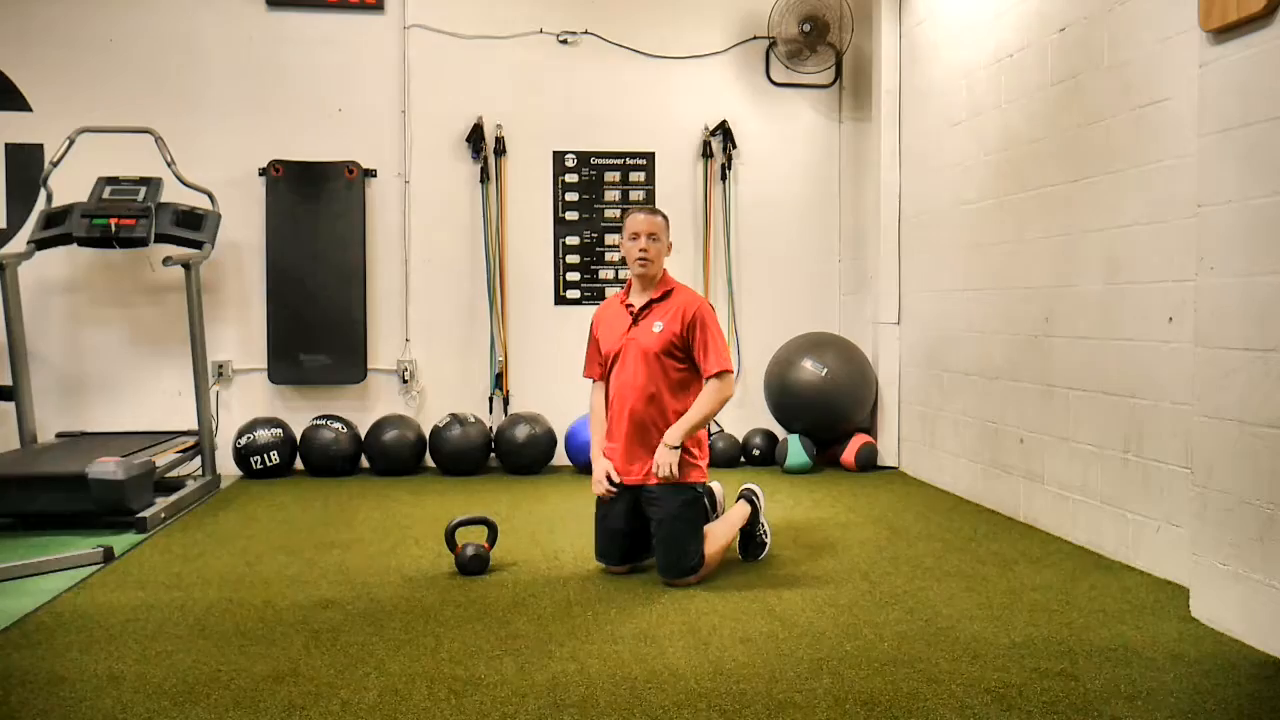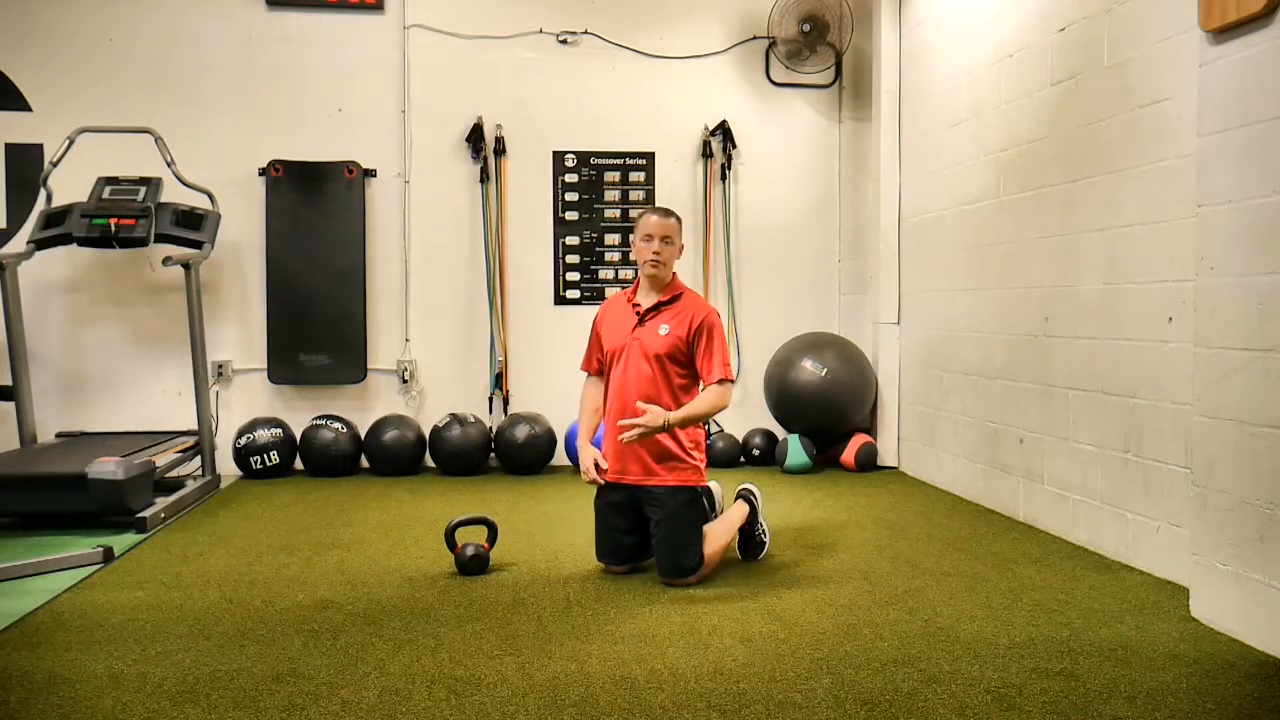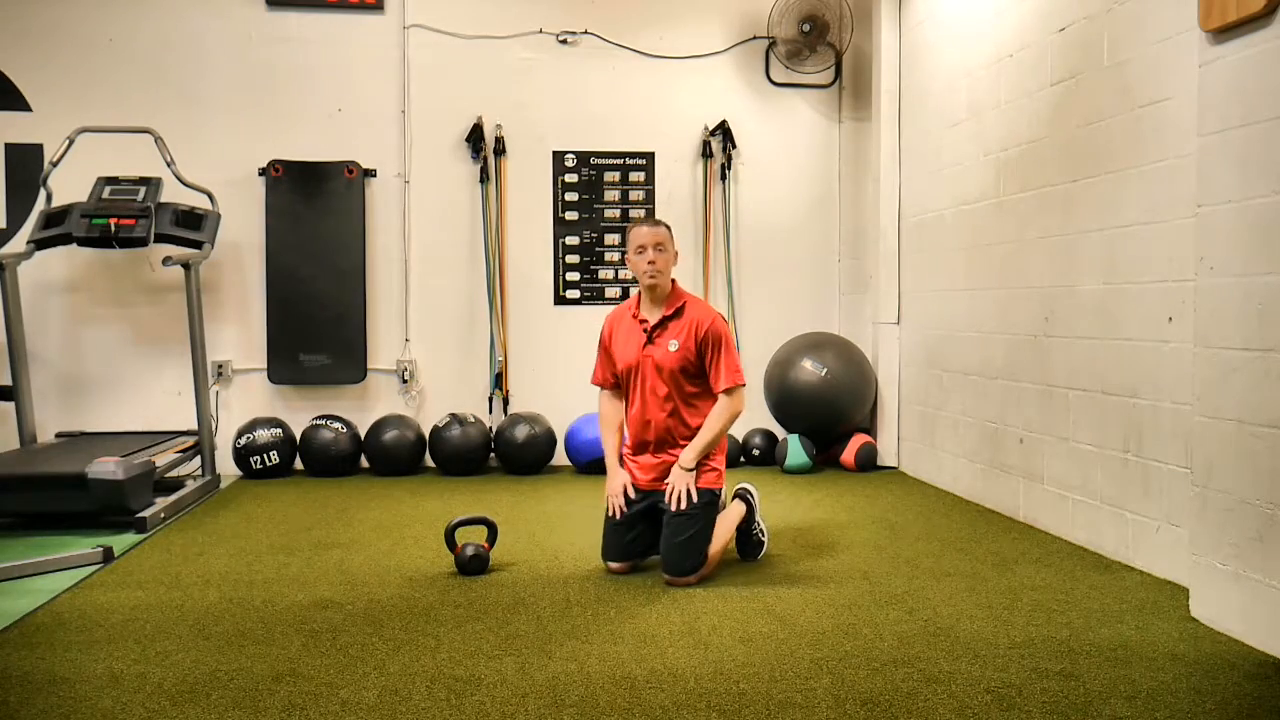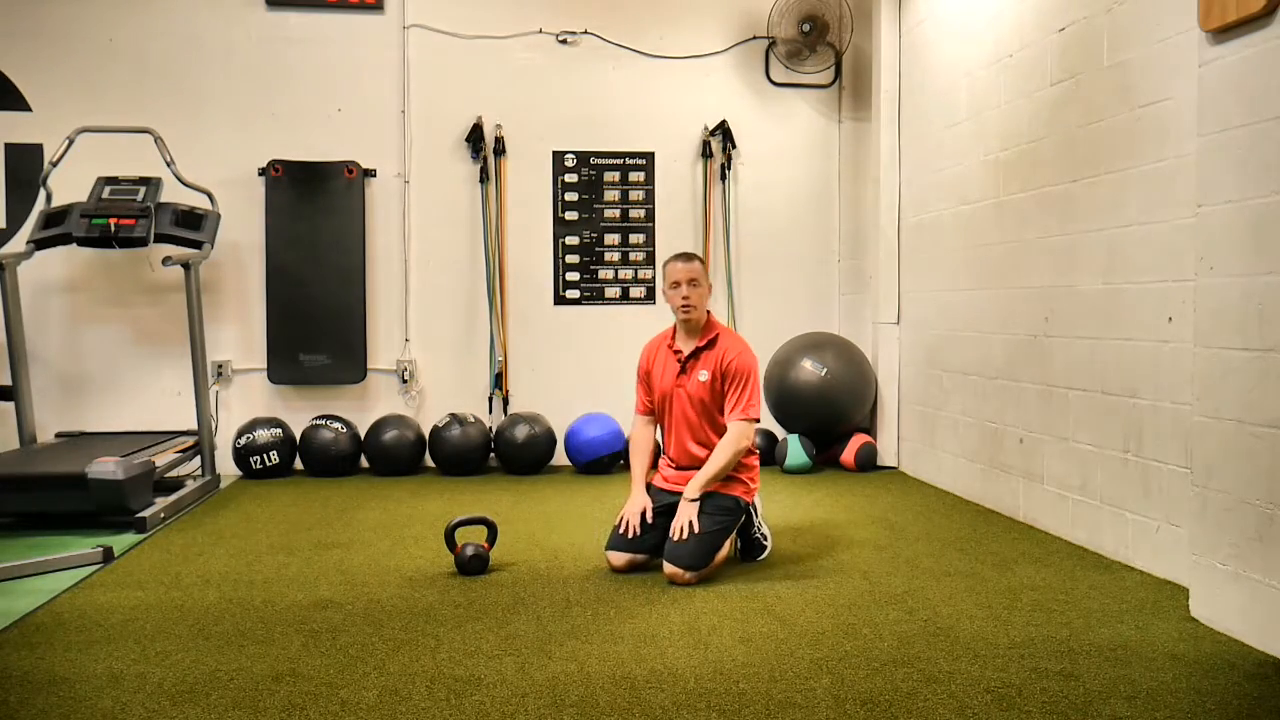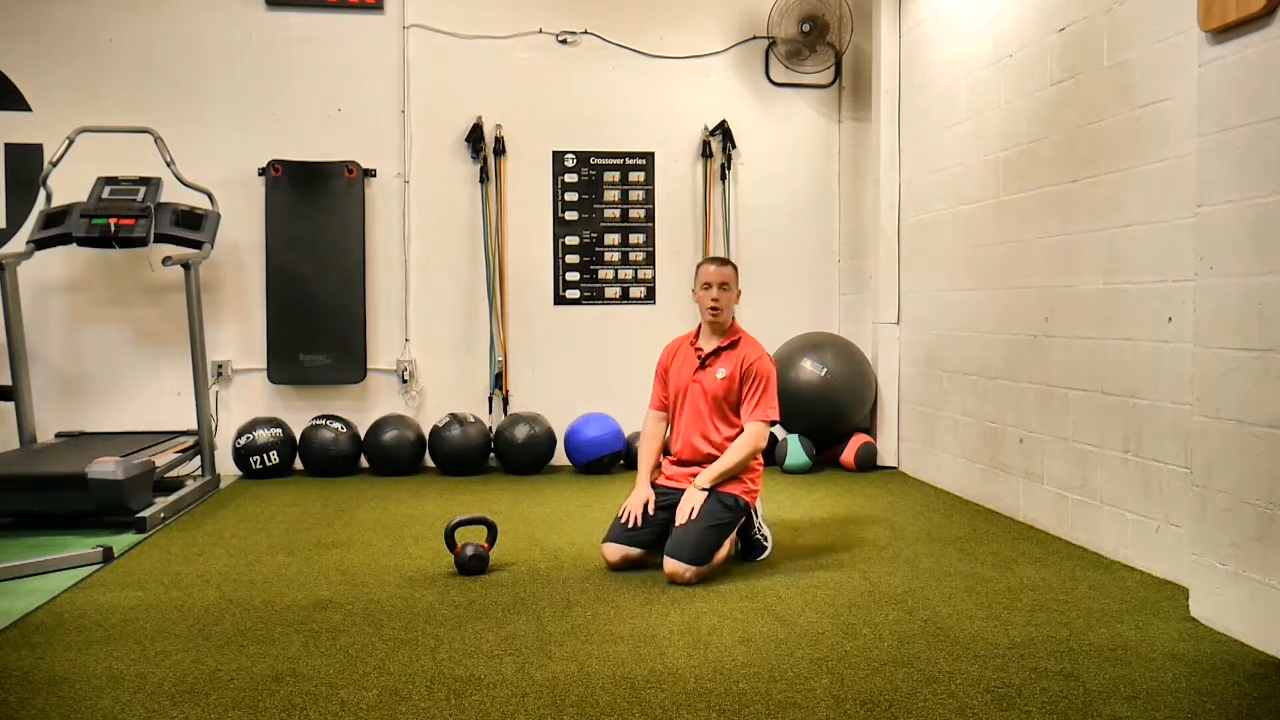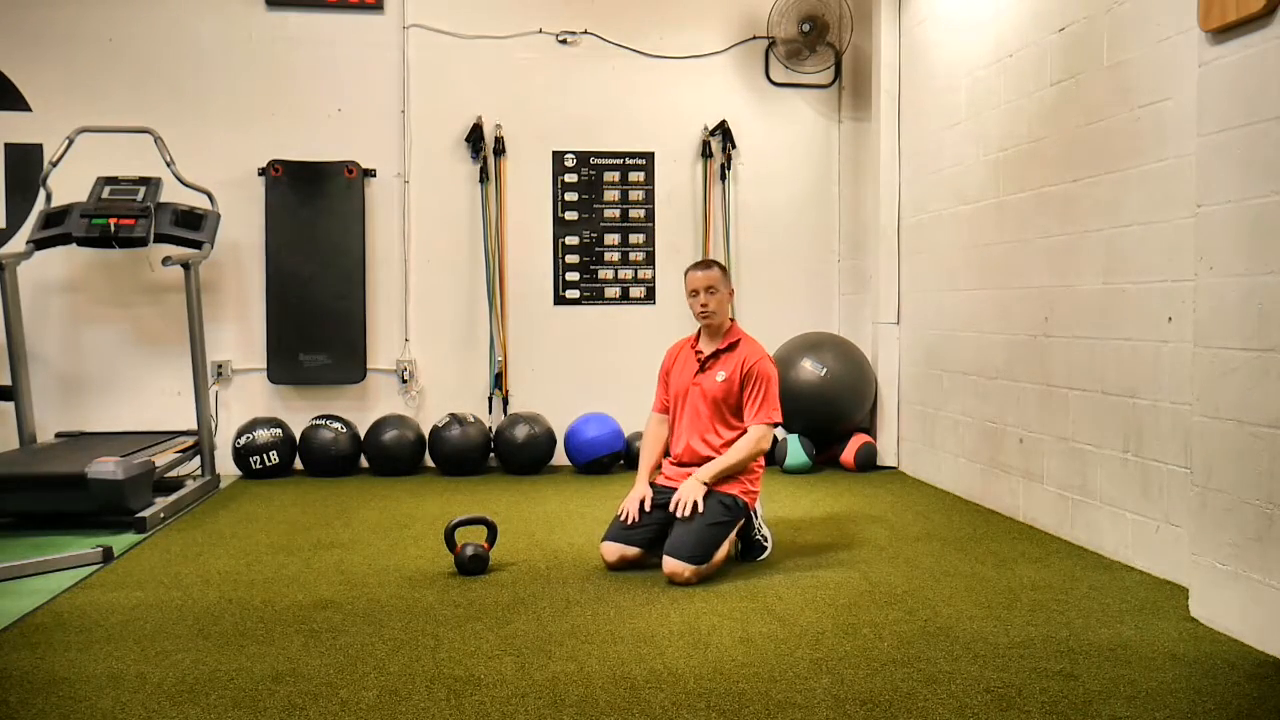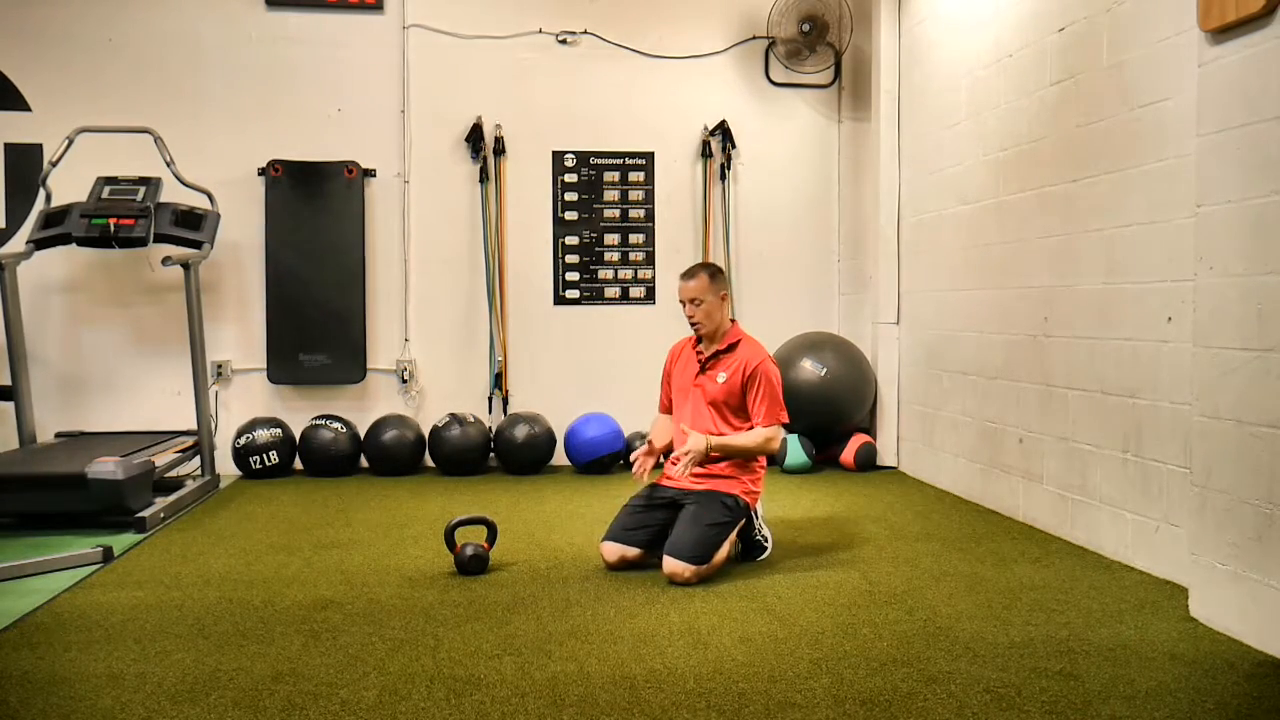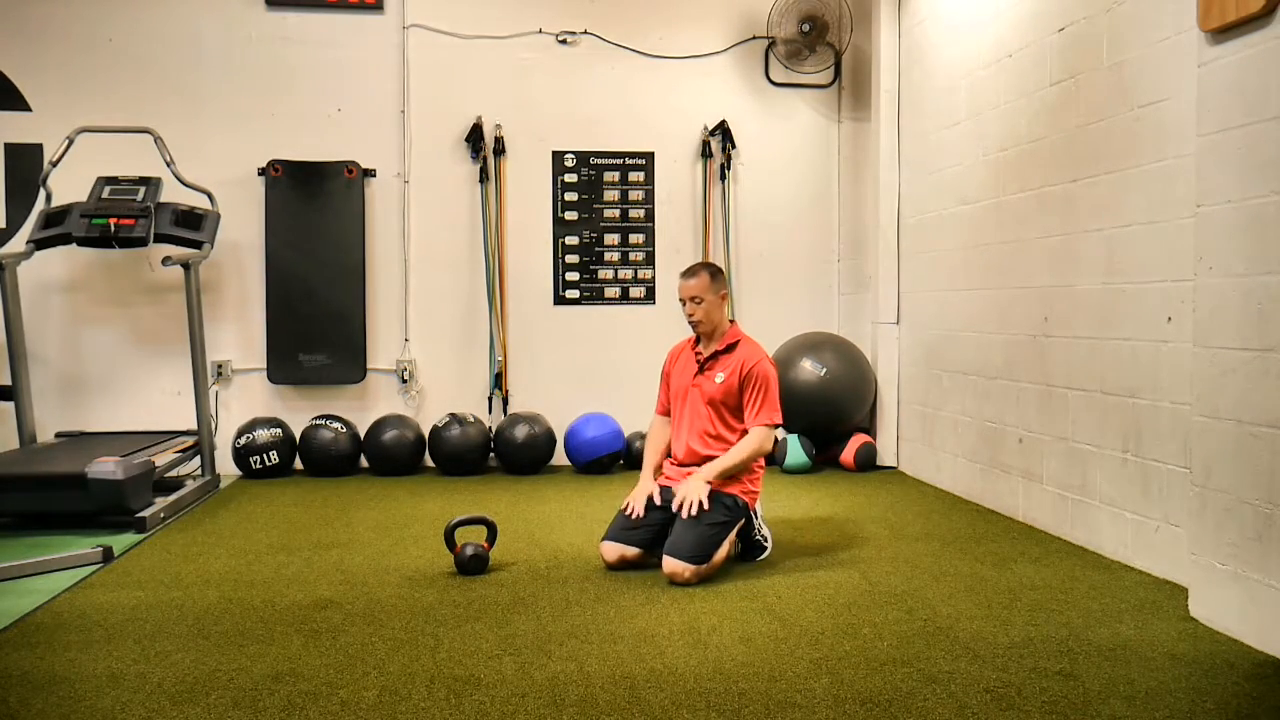
dt=0.5s
person 1, frame 1
left shoulder: (691, 307)
right shoulder: (605, 313)
left elbow: (722, 385)
right elbow: (600, 388)
left wrist: (674, 439)
right wrist: (598, 455)
left hip: (672, 466)
right hip: (620, 467)
left knee: (680, 574)
right knee: (616, 564)
left ankle: (745, 510)
right ankle: (704, 502)
person 1, frame 2
left shoulder: (698, 314)
right shoulder: (609, 311)
left elbow: (720, 393)
right elbow: (595, 381)
left wrist: (668, 420)
right wrist: (584, 441)
left hip: (673, 467)
right hip: (618, 467)
left knee: (680, 575)
right knee: (617, 565)
left ankle: (743, 510)
right ankle: (702, 504)
person 1, frame 3
left shoulder: (705, 321)
right shoulder: (615, 323)
left elbow: (732, 400)
right elbow: (610, 395)
left wrist: (687, 462)
right wrist: (612, 464)
left hip: (691, 470)
right hip: (636, 471)
left knee: (681, 574)
right knee: (618, 563)
left ankle: (740, 509)
right ankle: (695, 516)
person 1, frame 4
left shoulder: (735, 353)
right shoulder: (652, 352)
left elbow: (740, 437)
right elbow: (643, 423)
left wrist: (693, 493)
right wrist: (638, 490)
left hip: (724, 482)
right hip: (669, 480)
left knee: (680, 570)
right knee: (619, 557)
left ankle: (739, 523)
right ankle: (686, 532)
person 1, frame 5
left shoulder: (754, 358)
right shoulder: (673, 351)
left elbow: (756, 438)
right elbow: (656, 420)
left wrist: (702, 484)
right wrist: (643, 482)
left hip: (726, 483)
right hip: (673, 479)
left knee: (680, 569)
right knee: (615, 553)
left ankle: (740, 527)
right ankle: (689, 530)
person 1, frame 6
left shoulder: (753, 359)
right shoulder: (676, 354)
left elbow: (760, 438)
right elbow: (659, 421)
left wrist: (702, 477)
right wrist: (642, 481)
left hip: (725, 484)
right hip: (672, 480)
left knee: (679, 569)
right knee: (614, 553)
left ankle: (739, 529)
right ankle: (691, 533)
person 1, frame 7
left shoulder: (754, 360)
right shoulder: (678, 353)
left elbow: (771, 438)
left wrist: (709, 445)
right wrist: (655, 447)
left hip: (726, 484)
right hip: (675, 480)
left knee: (680, 569)
right knee: (614, 553)
left ankle: (740, 529)
person 1, frame 8
left shoulder: (752, 361)
right shoulder: (677, 355)
left elbow: (762, 440)
left wrist: (706, 476)
right wrist: (647, 476)
left hip: (725, 484)
right hip: (673, 481)
left knee: (679, 569)
right knee: (614, 553)
left ankle: (738, 532)
right ankle: (696, 534)
